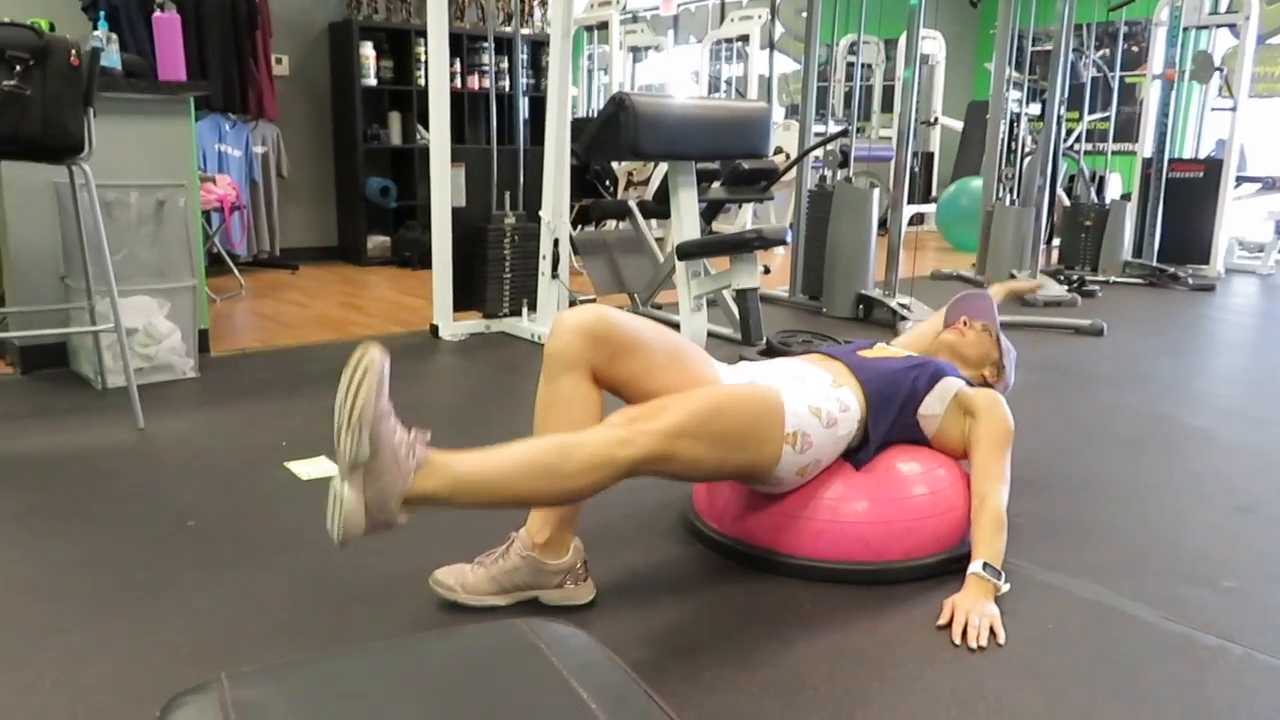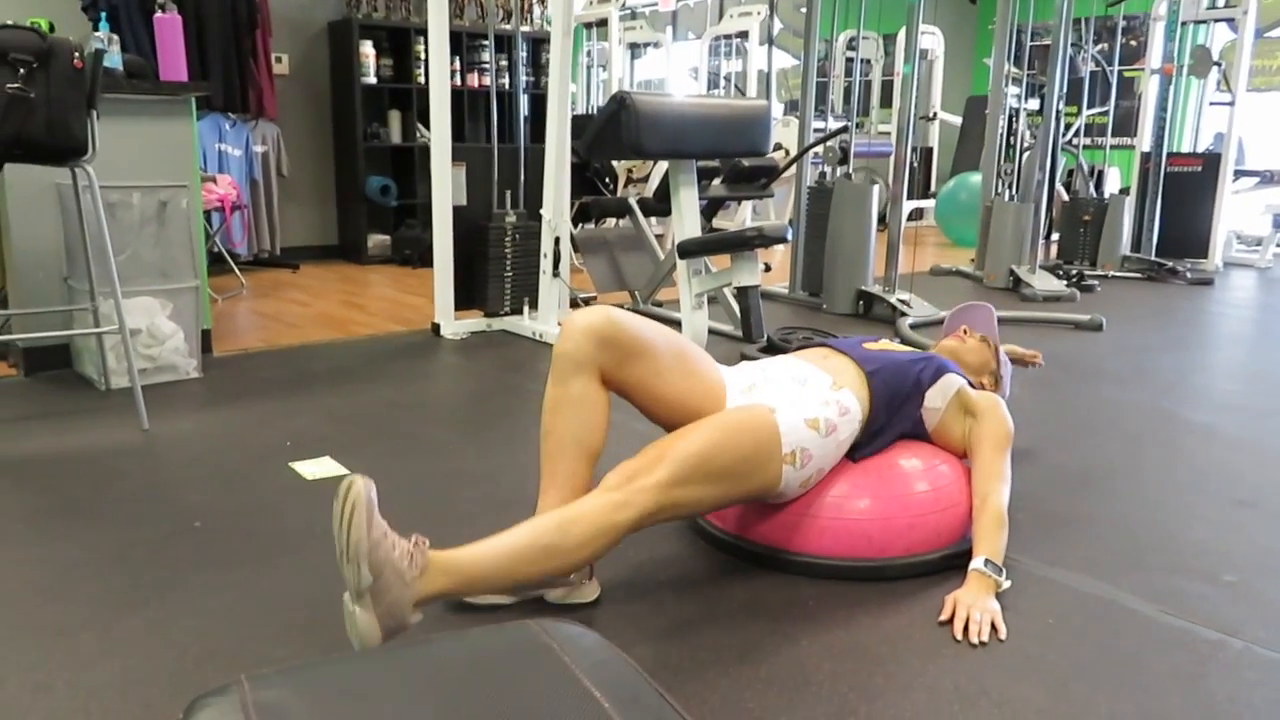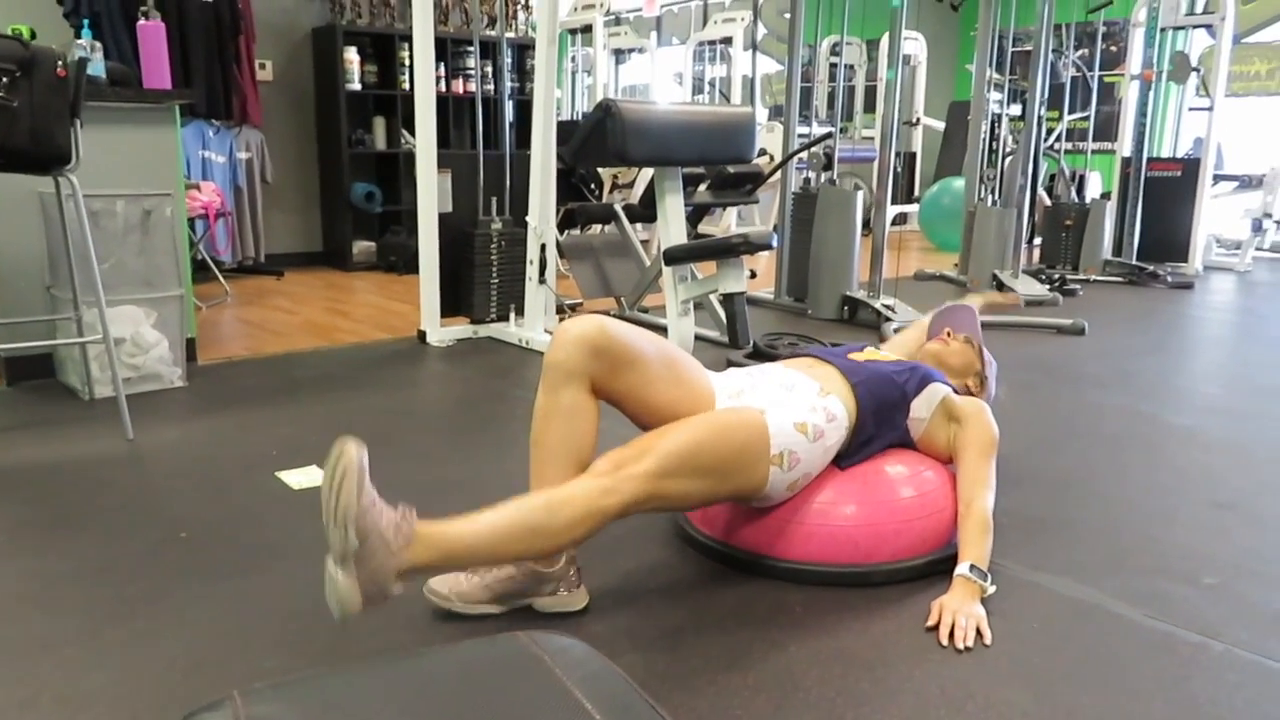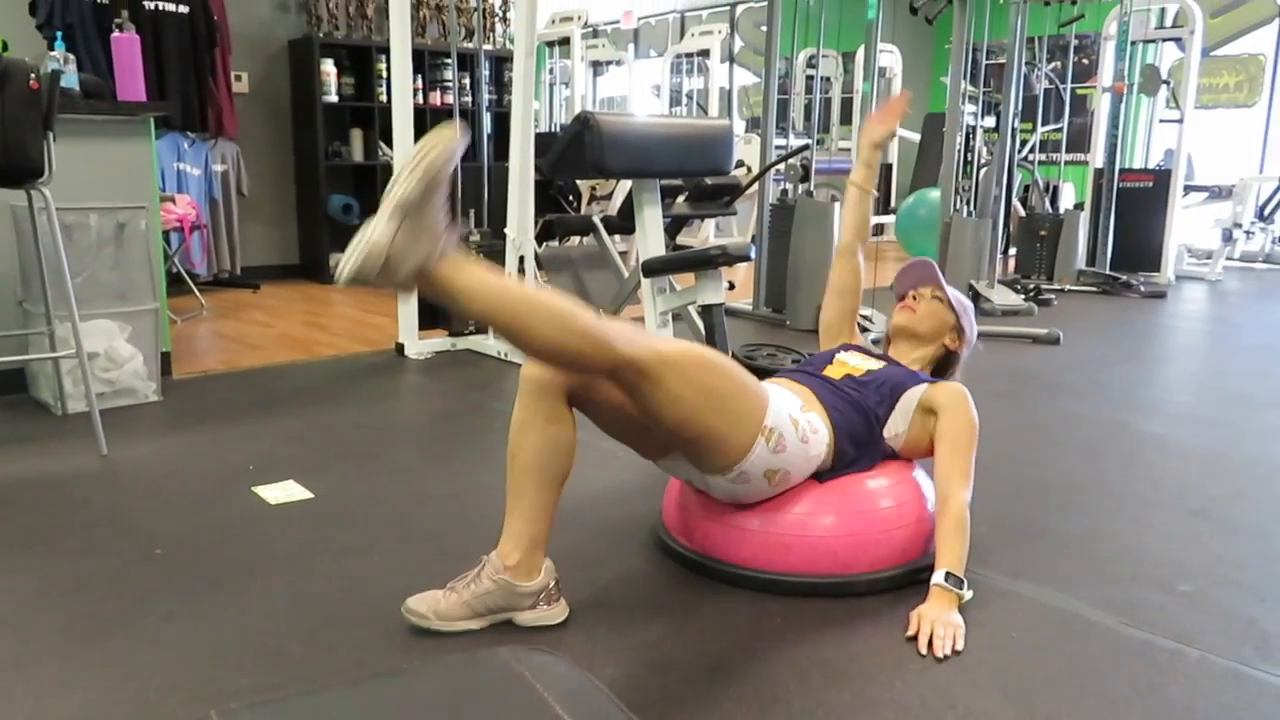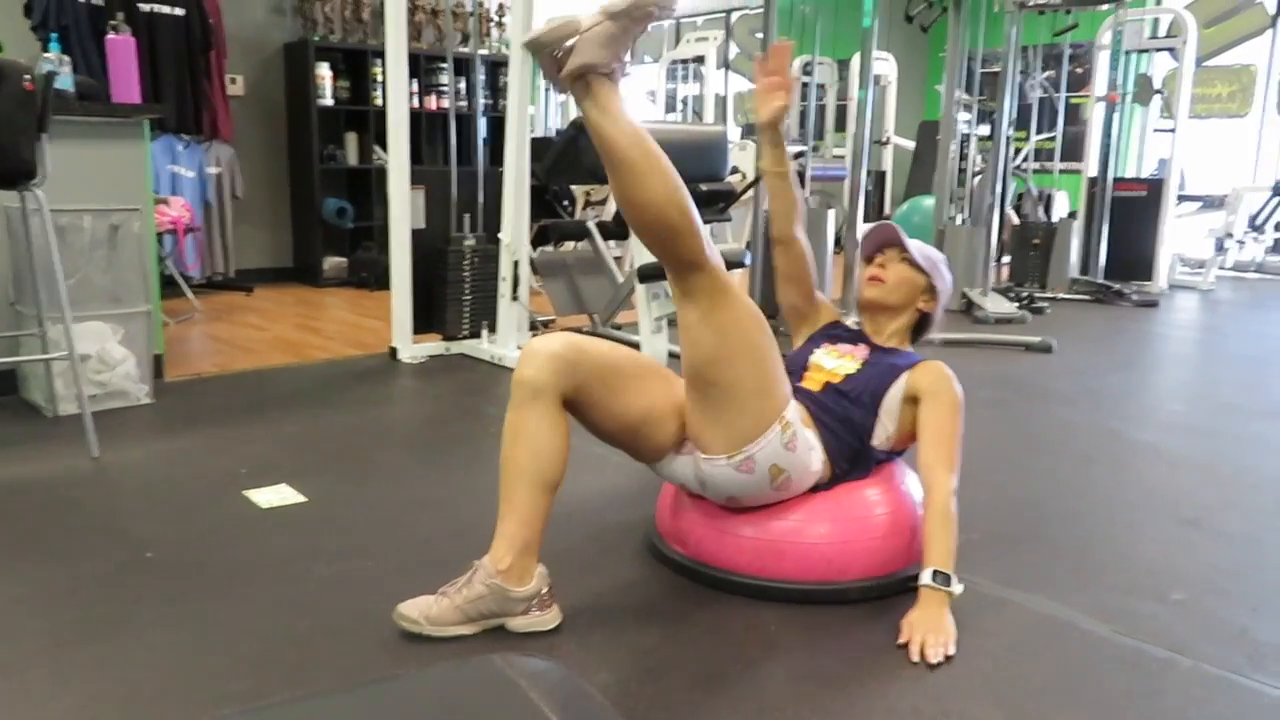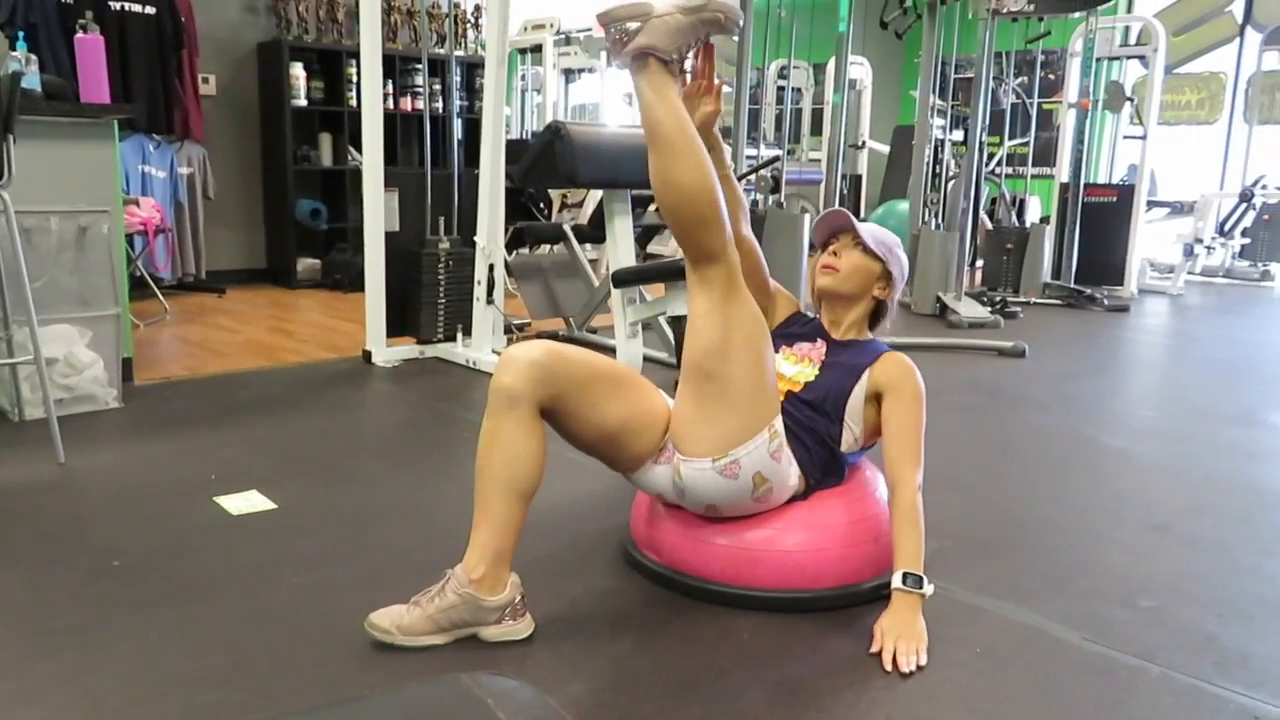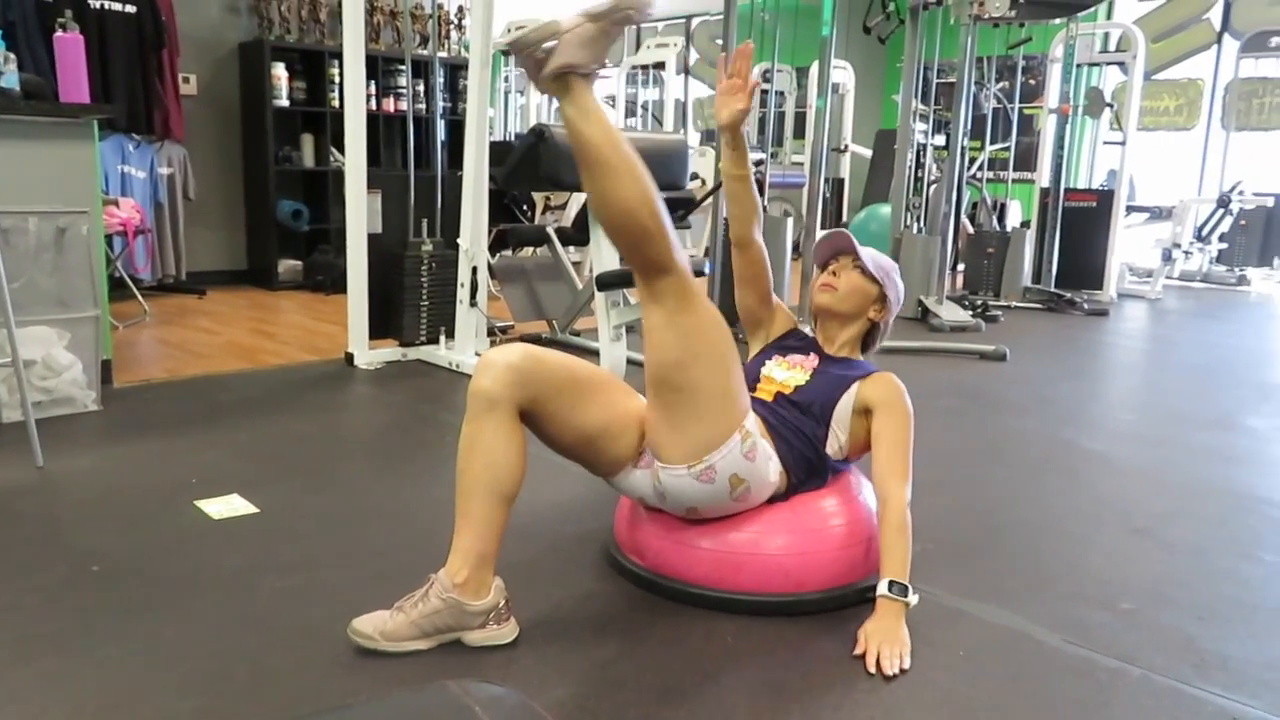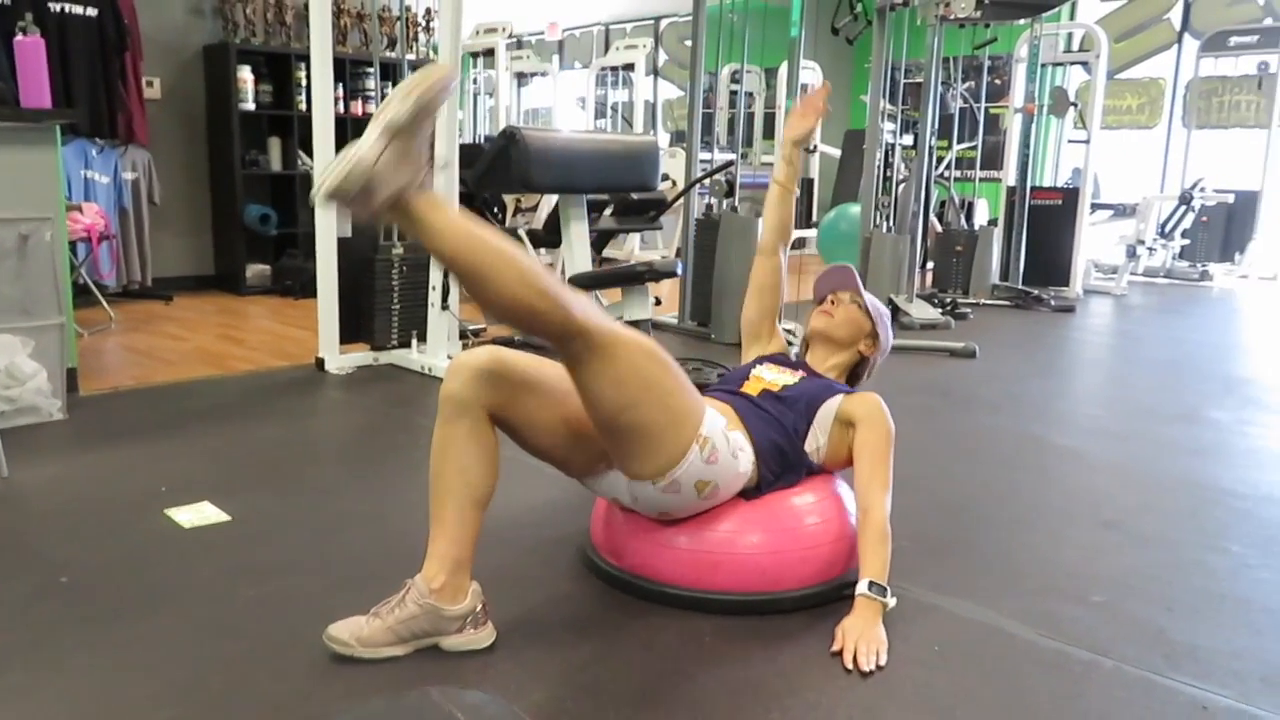
dt=0.3s
person 1, frame 1
left shoulder: (976, 405)
right shoulder: (902, 362)
left elbow: (991, 493)
right elbow: (932, 324)
left wrist: (981, 579)
right wrist: (987, 294)
left hip: (815, 409)
right hip: (752, 384)
left knee: (629, 437)
right knee: (581, 330)
left ankle: (406, 474)
right ankle: (548, 552)
person 1, frame 2
left shoulder: (978, 406)
right shoulder: (912, 363)
left elbow: (992, 492)
left wrist: (983, 577)
right wrist: (985, 339)
left hip: (814, 414)
right hip: (751, 382)
left knee: (632, 491)
right knee: (589, 332)
left ankle: (417, 579)
right ankle: (551, 537)
person 1, frame 3
left shoulder: (964, 410)
right shoulder: (894, 364)
left elbow: (979, 496)
right elbow: (903, 341)
left wrist: (968, 582)
right wrist: (970, 303)
left hip: (803, 417)
right hip: (738, 388)
left knee: (619, 478)
right knee: (580, 340)
left ankle: (400, 551)
right ankle: (542, 564)
person 1, frame 4
left shoulder: (943, 399)
right shoulder: (852, 351)
left elbow: (956, 500)
right elbow: (851, 246)
left wrist: (945, 593)
right wrist: (869, 154)
left hip: (779, 442)
right hip: (714, 439)
left knee: (624, 352)
right knee: (556, 361)
left ankle: (429, 262)
right ankle: (520, 575)
person 1, frame 5
left shoulder: (928, 380)
right shoulder: (825, 332)
left elbow: (940, 485)
right elbow: (785, 236)
left wrist: (935, 597)
right wrist: (772, 131)
left hip: (771, 452)
right hip: (710, 444)
left knee: (693, 261)
right knee: (547, 358)
left ankle: (596, 81)
right ankle: (514, 580)
person 1, frame 6
left shoulder: (889, 372)
right shoulder: (787, 318)
left elbow: (904, 483)
right elbow: (741, 233)
left wrist: (907, 602)
right wrist: (707, 133)
left hip: (746, 467)
right hip: (685, 452)
left knee: (711, 254)
right knee: (524, 368)
left ankle: (654, 64)
right ankle: (486, 589)
person 1, frame 7
left shoulder: (878, 390)
right shoulder: (779, 336)
left elbow: (894, 494)
right elbow: (746, 240)
left wrist: (891, 607)
right wrist: (731, 135)
left hip: (724, 468)
right hip: (665, 456)
left knee: (660, 267)
right knee: (503, 372)
left ankle: (575, 83)
right ankle: (468, 594)
person 1, frame 8
left shoulder: (859, 410)
right shoulder: (767, 351)
left elbow: (875, 509)
right elbow: (769, 250)
left wrist: (870, 604)
right wrist: (791, 152)
left hip: (707, 453)
right hip: (636, 454)
left knee: (566, 317)
right knee: (473, 376)
left ankle: (403, 195)
right ankle: (445, 600)
